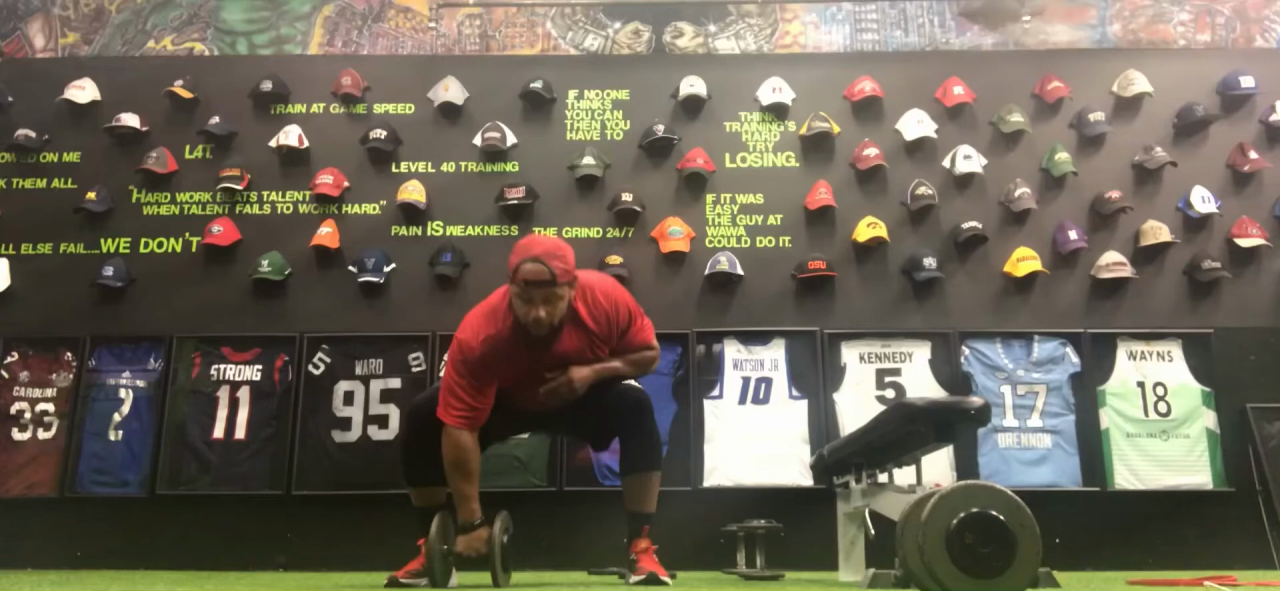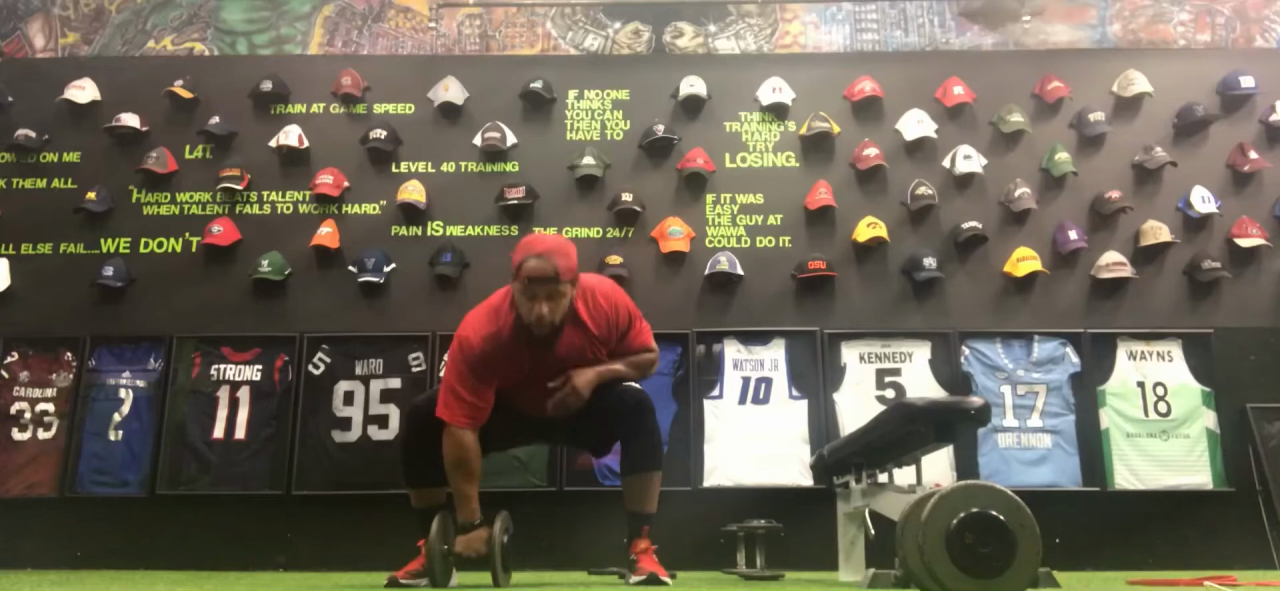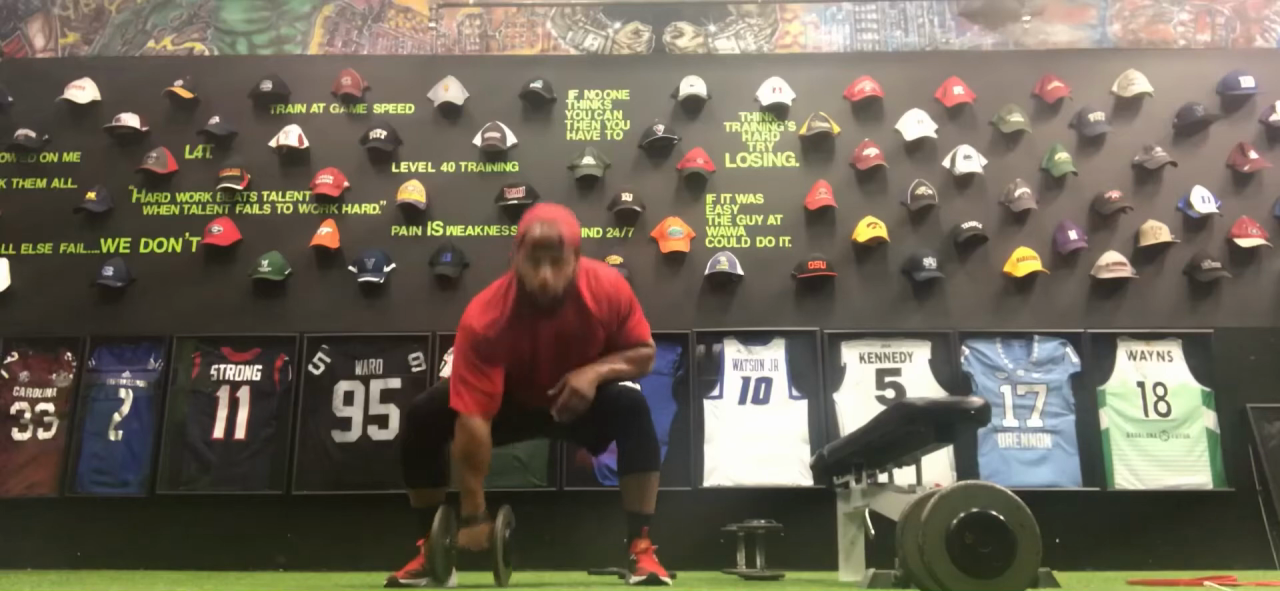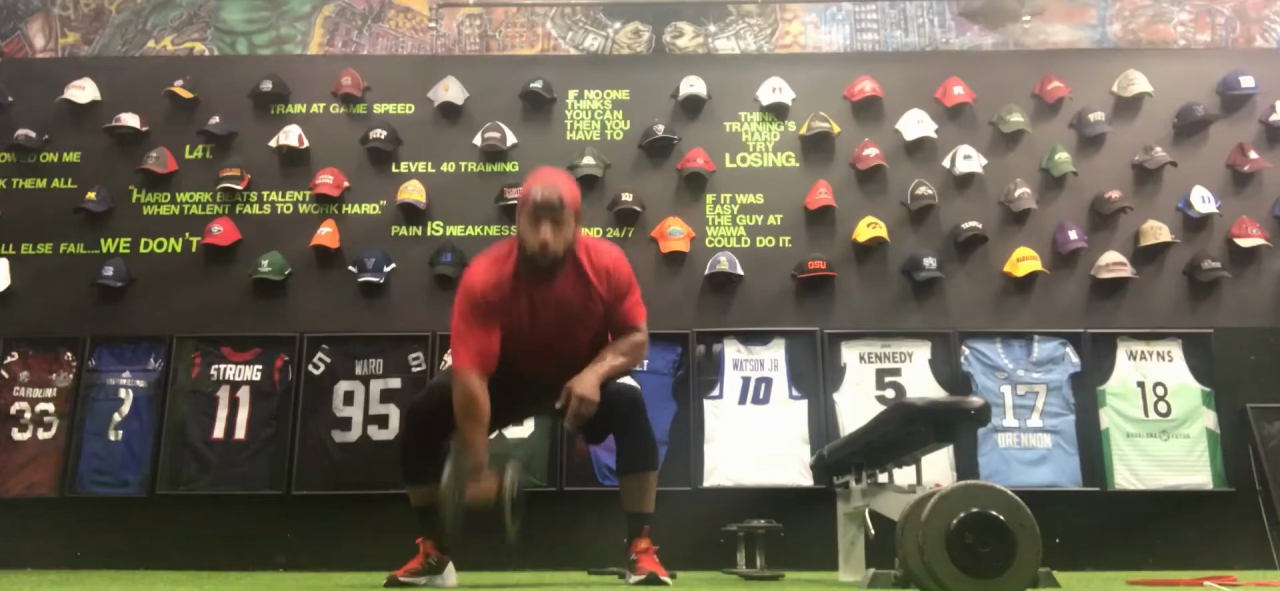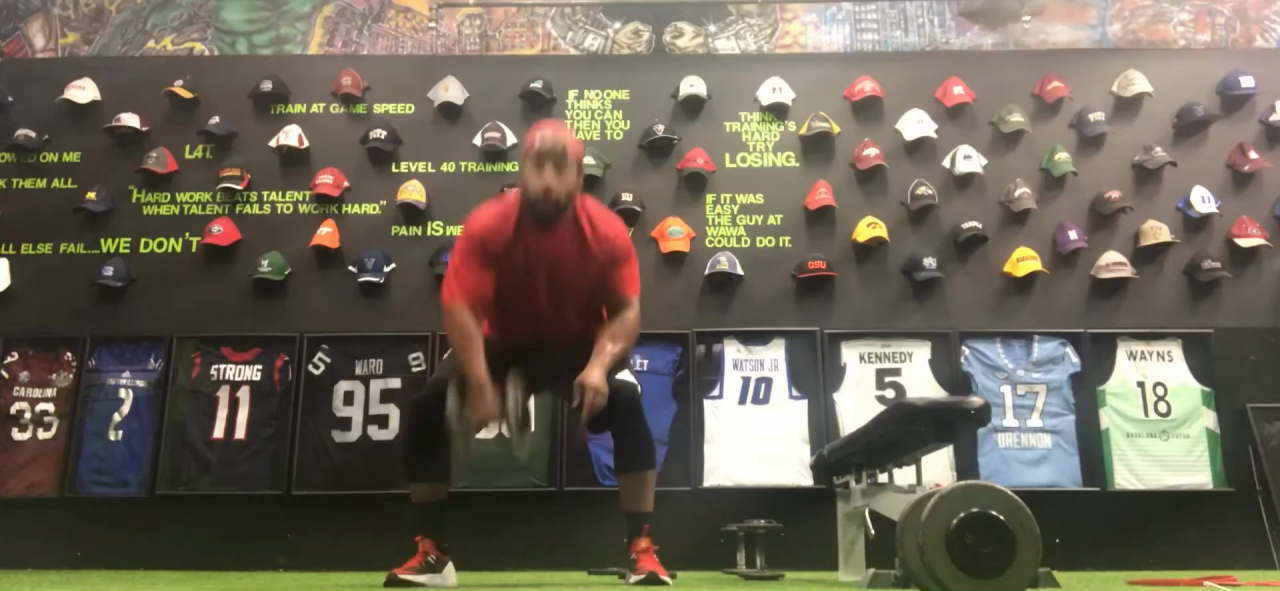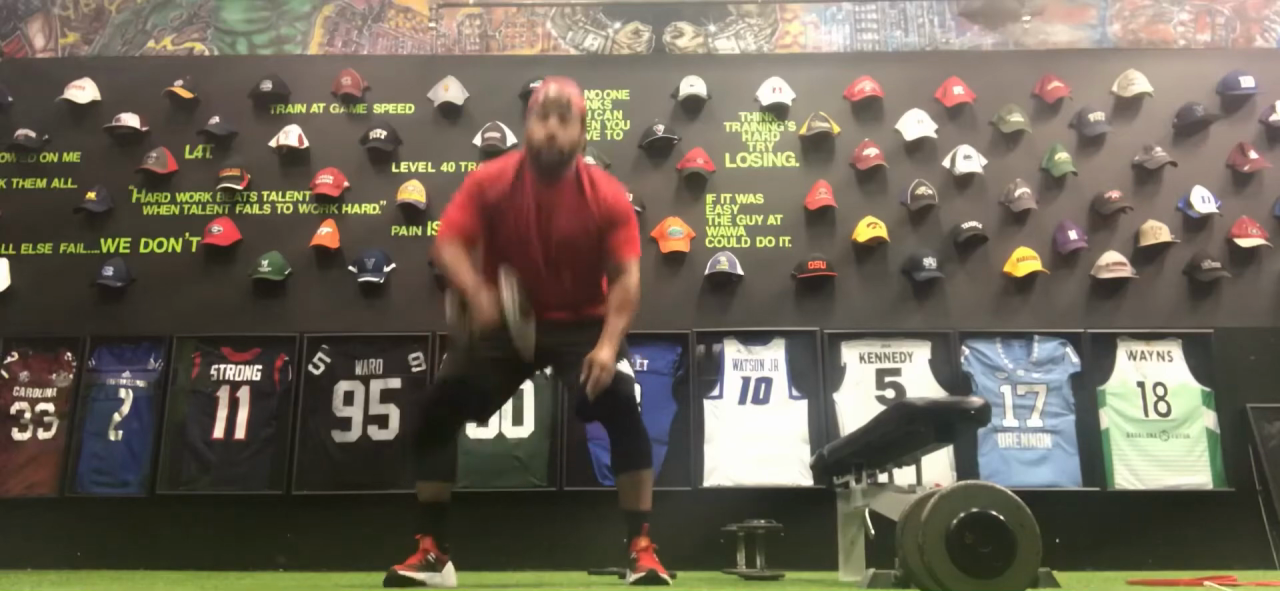
dt=0.1s
person 1, frame 1
left shoulder: (607, 300)
right shoulder: (478, 334)
left elbow: (648, 352)
right elbow: (459, 431)
left wrist: (593, 370)
right wrist: (469, 522)
left hip: (581, 395)
right hip: (506, 400)
left knee: (635, 409)
right knee: (420, 421)
left ankle: (641, 552)
person 1, frame 2
left shoulder: (608, 302)
right shoulder: (479, 333)
left elbow: (648, 355)
right elbow: (460, 429)
left wrist: (595, 374)
right wrist: (469, 522)
left hip: (582, 402)
right hip: (505, 408)
left knee: (637, 409)
right knee: (421, 422)
left ankle: (642, 551)
person 1, frame 3
left shoulder: (609, 290)
right shoulder: (485, 317)
left elbow: (643, 351)
right elbow: (471, 421)
left wrist: (593, 372)
right wrist: (473, 515)
left hip: (579, 392)
right hip: (507, 402)
left knee: (632, 410)
right knee: (420, 418)
left ankle: (642, 552)
right ankle: (430, 554)
person 1, frame 4
left shoulder: (608, 265)
right shoulder: (485, 278)
left elbow: (636, 338)
right elbow: (470, 377)
left wrist: (595, 373)
right wrist: (477, 467)
left hip: (580, 378)
right hip: (507, 373)
left knee: (629, 406)
right knee: (422, 418)
left ankle: (642, 551)
right ankle: (432, 552)
person 1, frame 5
left shoulder: (606, 232)
right shoulder: (487, 228)
left elbow: (626, 312)
right elbow: (459, 311)
left wrist: (598, 367)
right wrist: (480, 388)
left hip: (580, 345)
right hip: (506, 346)
left knee: (626, 407)
right knee: (427, 412)
left ankle: (642, 550)
right ankle: (431, 553)
person 1, frame 6
left shoulder: (607, 194)
right shoulder: (489, 180)
left elbow: (626, 277)
right elbow: (449, 243)
left wrist: (609, 345)
right wrist: (476, 291)
left hip: (583, 323)
right hip: (503, 321)
left knee: (622, 405)
right knee: (438, 412)
left ankle: (642, 550)
